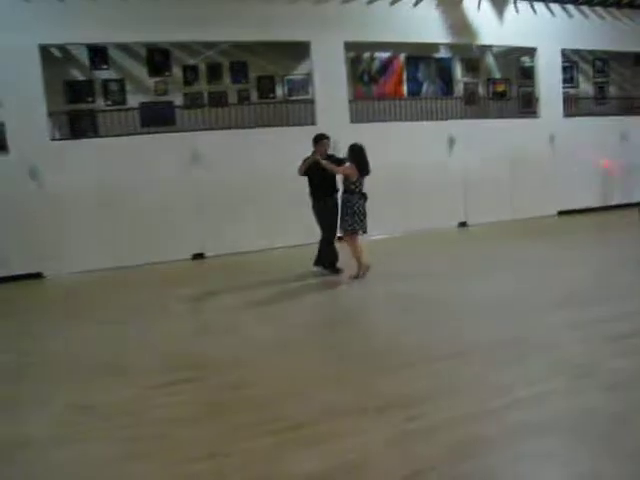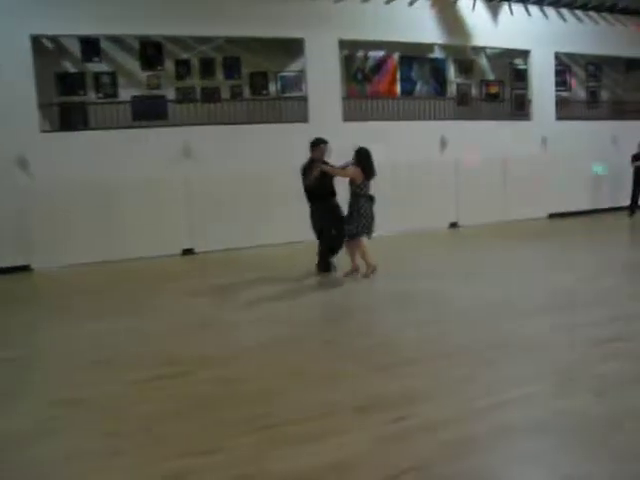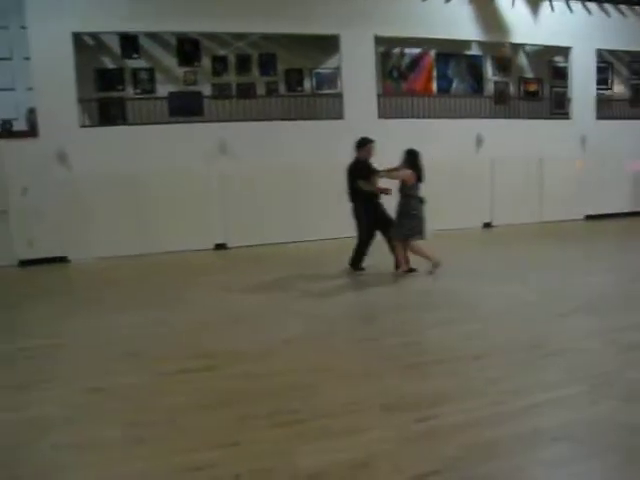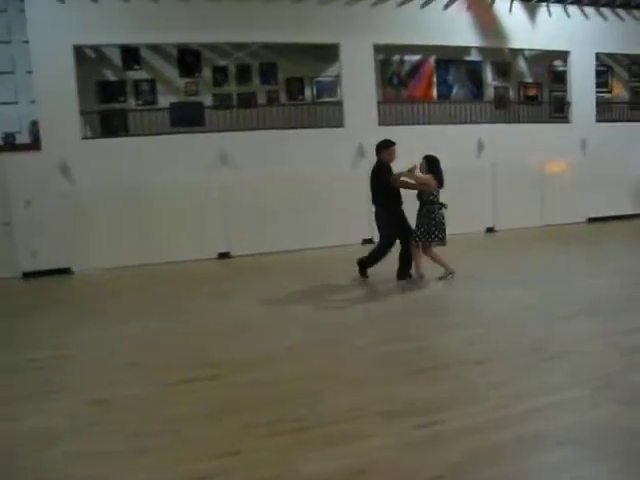
dt=0.3s
person 1, frame 1
left shoulder: (331, 158)
right shoulder: (310, 161)
left elbow: (343, 164)
right elbow: (301, 172)
right wrist: (310, 160)
left hip: (332, 199)
right hip: (320, 202)
left knee: (330, 232)
right knee: (328, 233)
left ankle: (320, 261)
right ankle: (331, 264)
person 1, frame 2
left shoulder: (325, 165)
right shoulder: (308, 167)
right elbow: (307, 184)
right wrist: (316, 173)
left hip: (332, 203)
right hip: (318, 207)
left knee: (343, 230)
right knee: (325, 237)
left ankle: (327, 256)
right ankle: (323, 265)
person 1, frame 3
left shoulder: (366, 165)
right shoulder: (355, 167)
left elbow: (375, 175)
right elbow: (363, 185)
right wrist: (380, 190)
left hip: (373, 204)
right hip: (362, 207)
left knee: (391, 230)
right knee: (366, 236)
left ankle: (401, 263)
right ankle: (355, 263)
person 1, frame 4
left shoulder: (384, 168)
right shoulder: (381, 168)
left elbow: (394, 180)
right elbow: (398, 183)
left wrist: (406, 173)
right wrist: (422, 187)
left hip: (395, 210)
right hip: (386, 212)
left knee: (408, 238)
right knee: (387, 243)
left ankle: (404, 272)
right ankle: (364, 264)
person 2, frame 1
left shoulder: (351, 168)
right shoulder: (360, 168)
left elbow: (335, 170)
left wrist: (321, 161)
left hip: (351, 203)
right hip: (356, 202)
left knee: (350, 237)
right knee: (352, 237)
left ankle: (363, 264)
right ankle: (360, 266)
person 2, frame 2
left shoulder: (356, 171)
right shoulder: (365, 172)
left elbow: (339, 173)
left wrist: (323, 167)
left hip: (359, 206)
right hip: (362, 205)
left knee: (356, 239)
right knee: (350, 237)
left ankle: (370, 264)
right ankle: (354, 265)
person 2, frame 3
left shoulder: (409, 173)
right shoulder: (407, 173)
left elbow: (394, 176)
left wrist: (380, 174)
left hip: (410, 209)
right hip: (407, 208)
left knee: (407, 242)
person 2, frame 4
left shoulder: (430, 178)
right shoulder: (425, 180)
left elbow: (416, 178)
left hip: (432, 215)
right hip: (426, 215)
left knee: (415, 243)
right knee: (426, 248)
